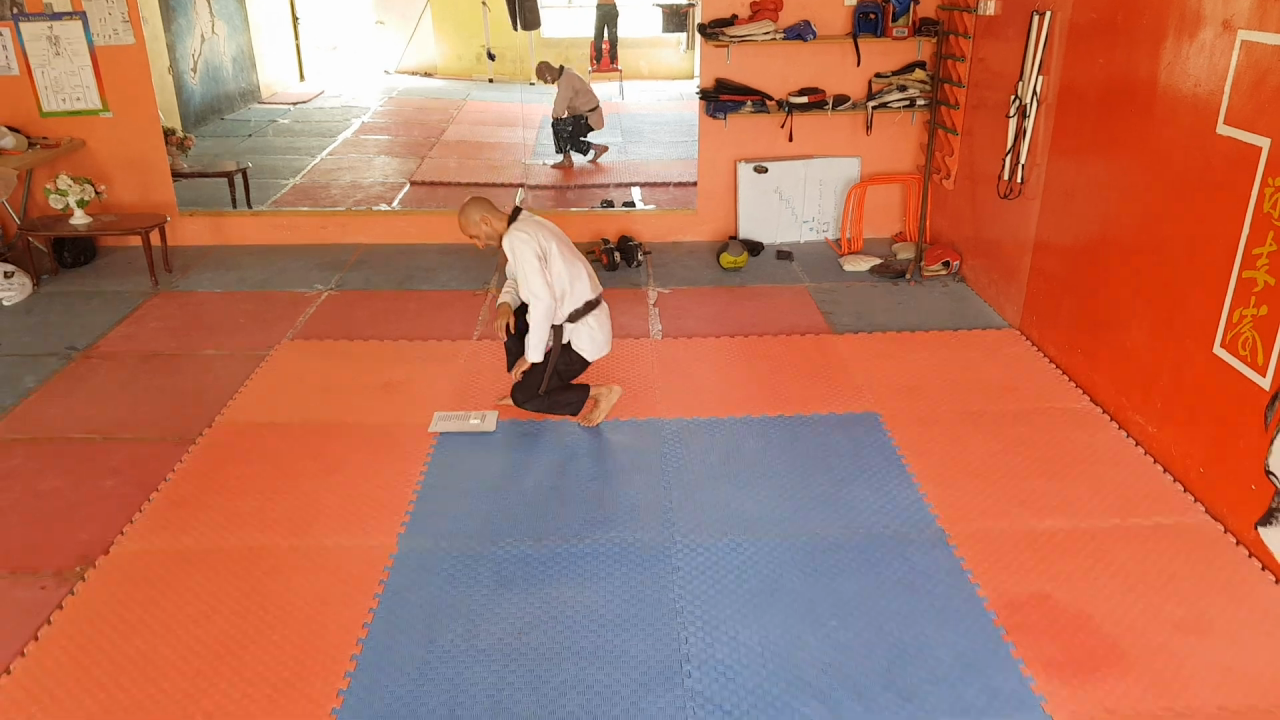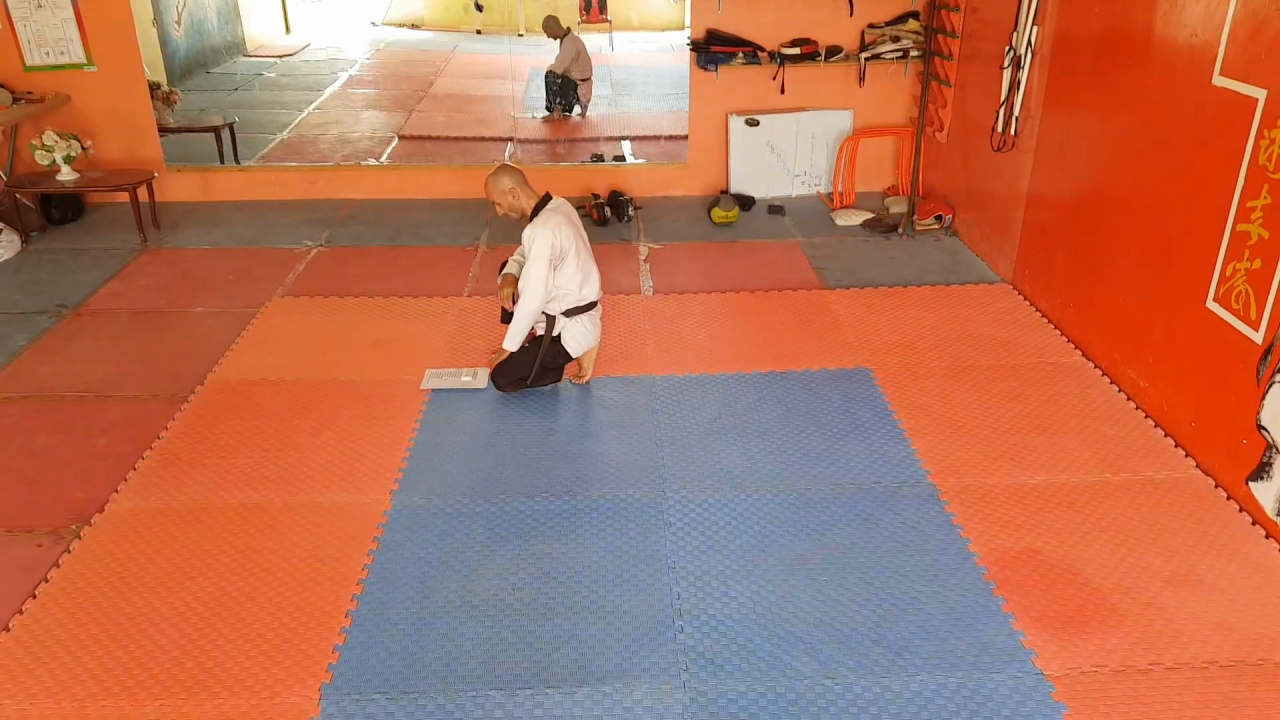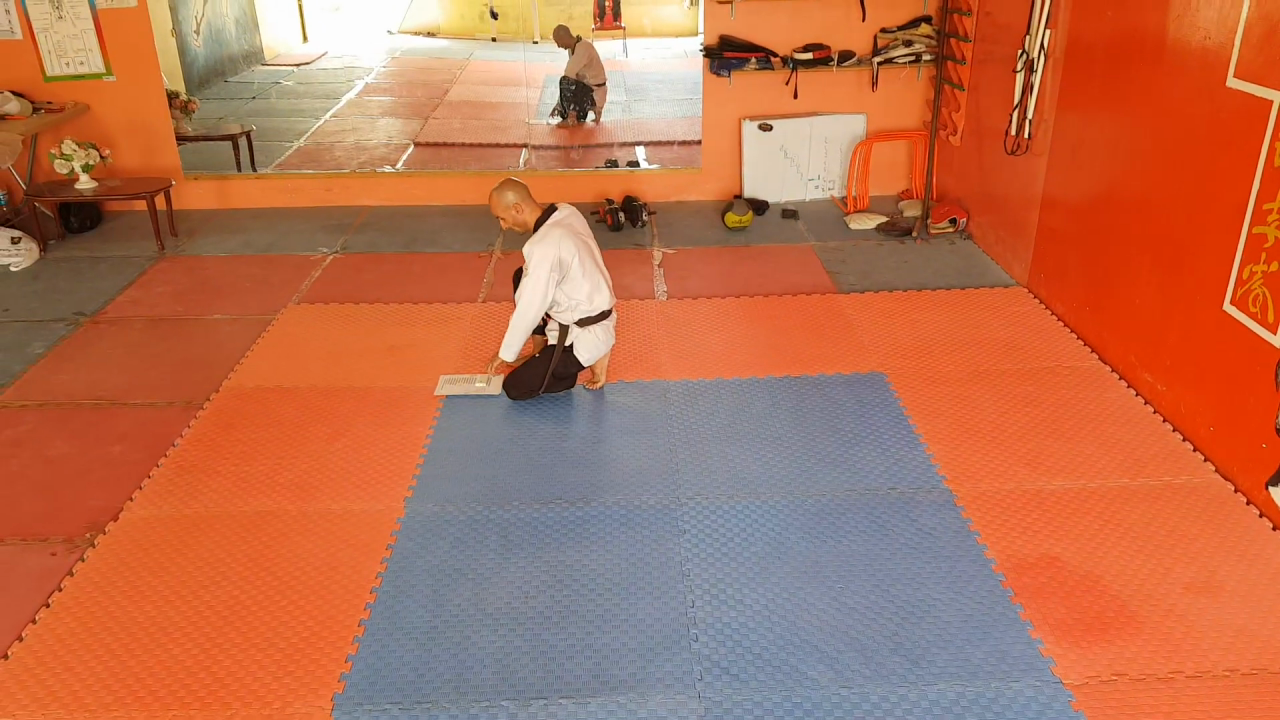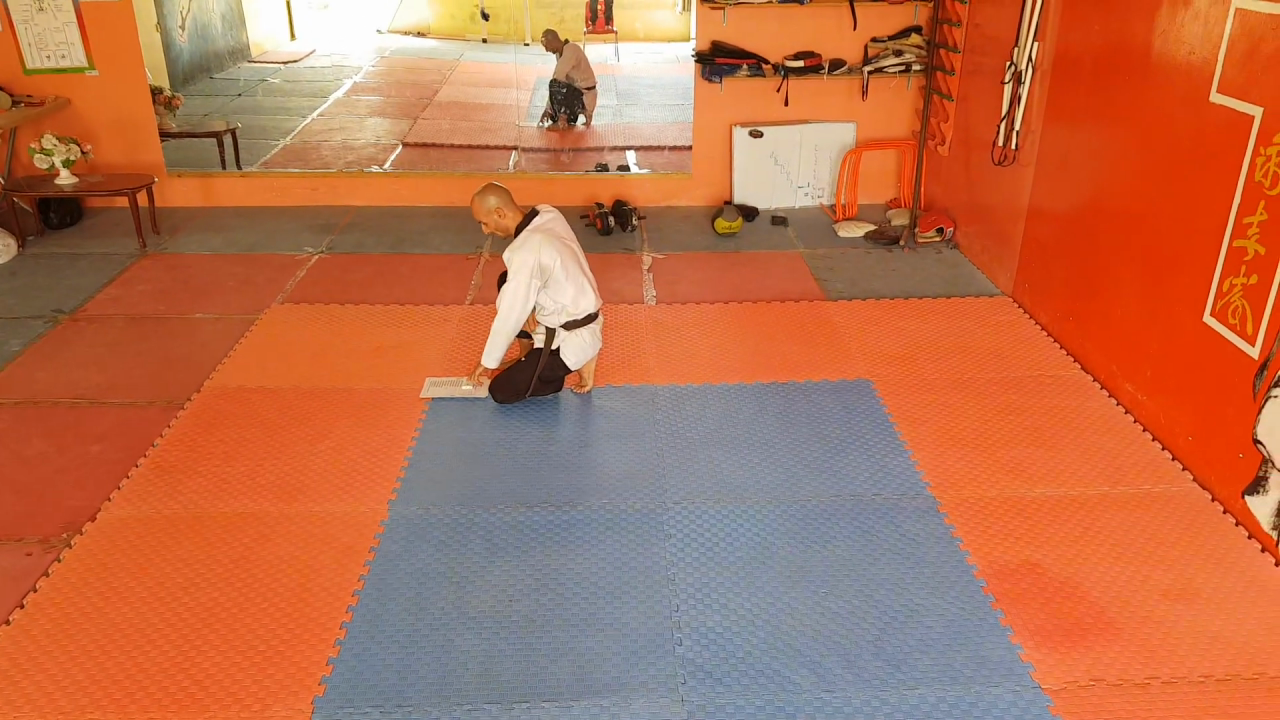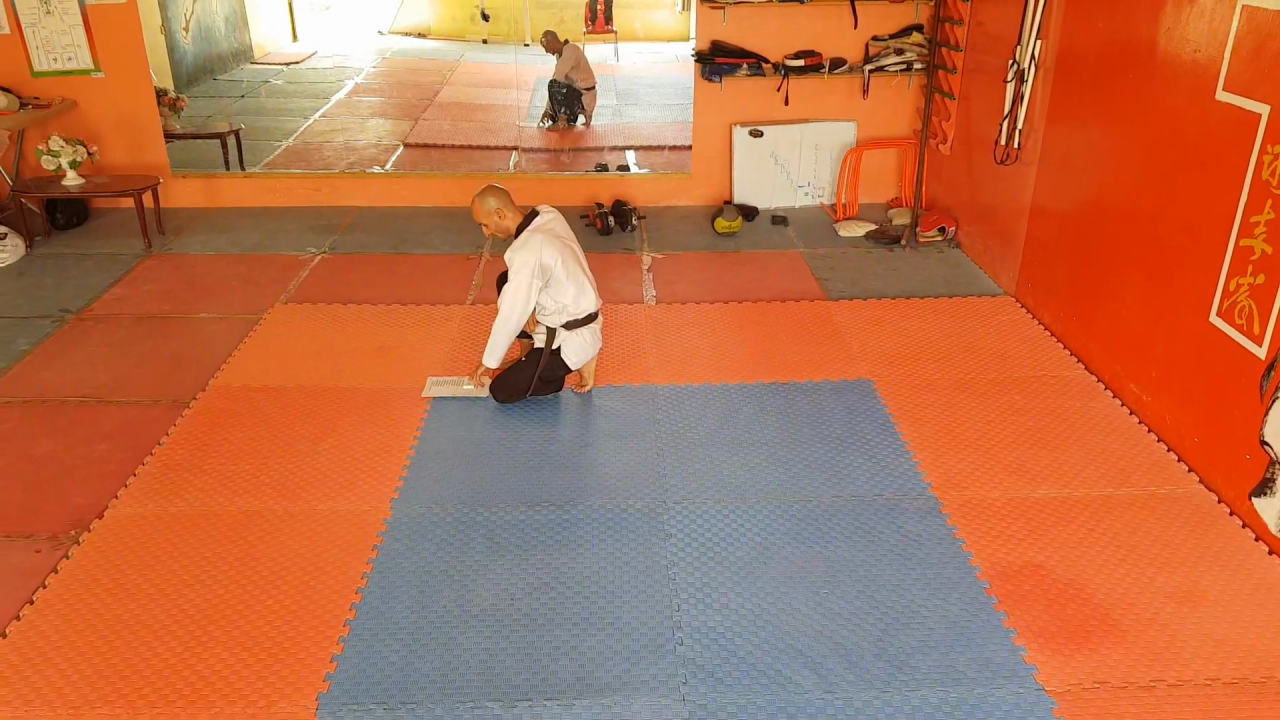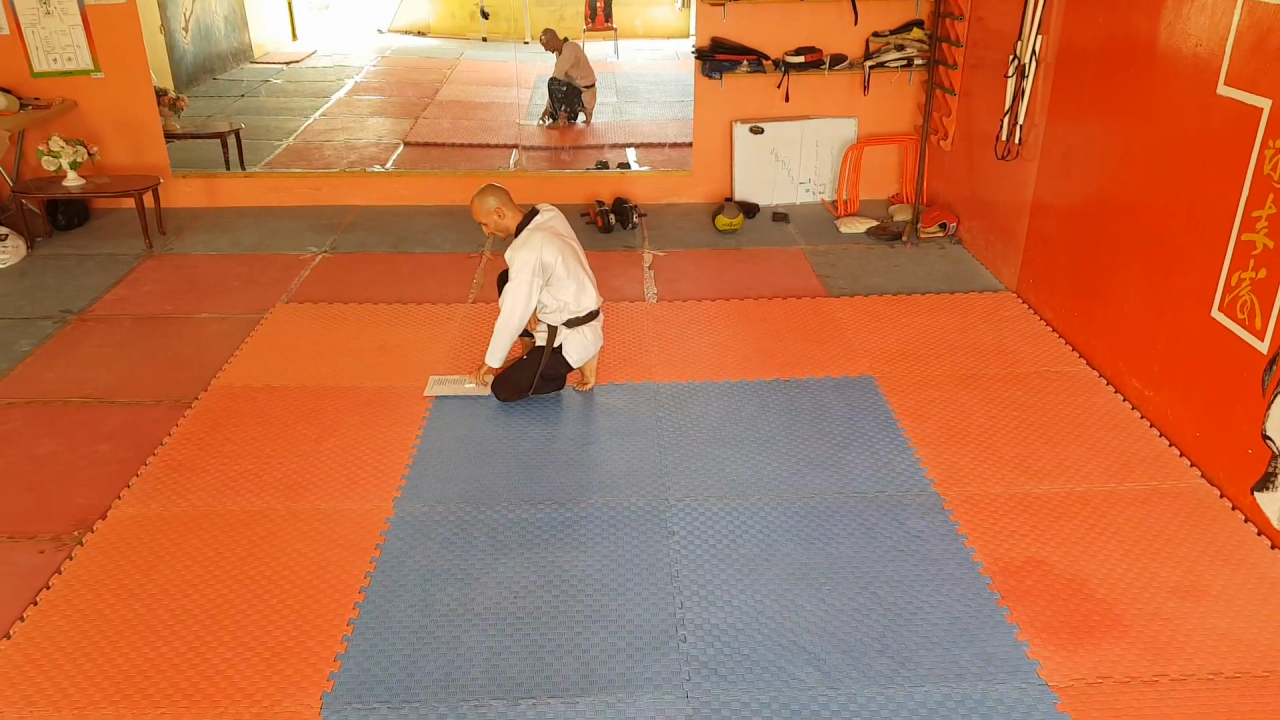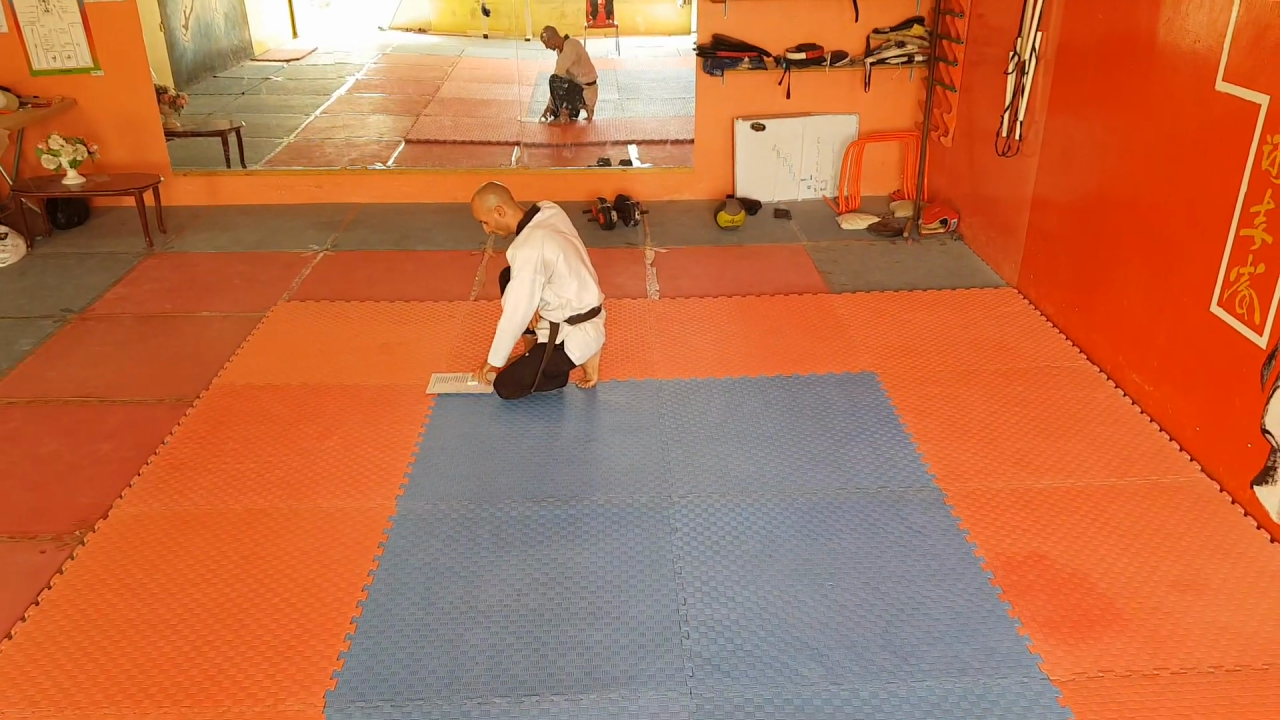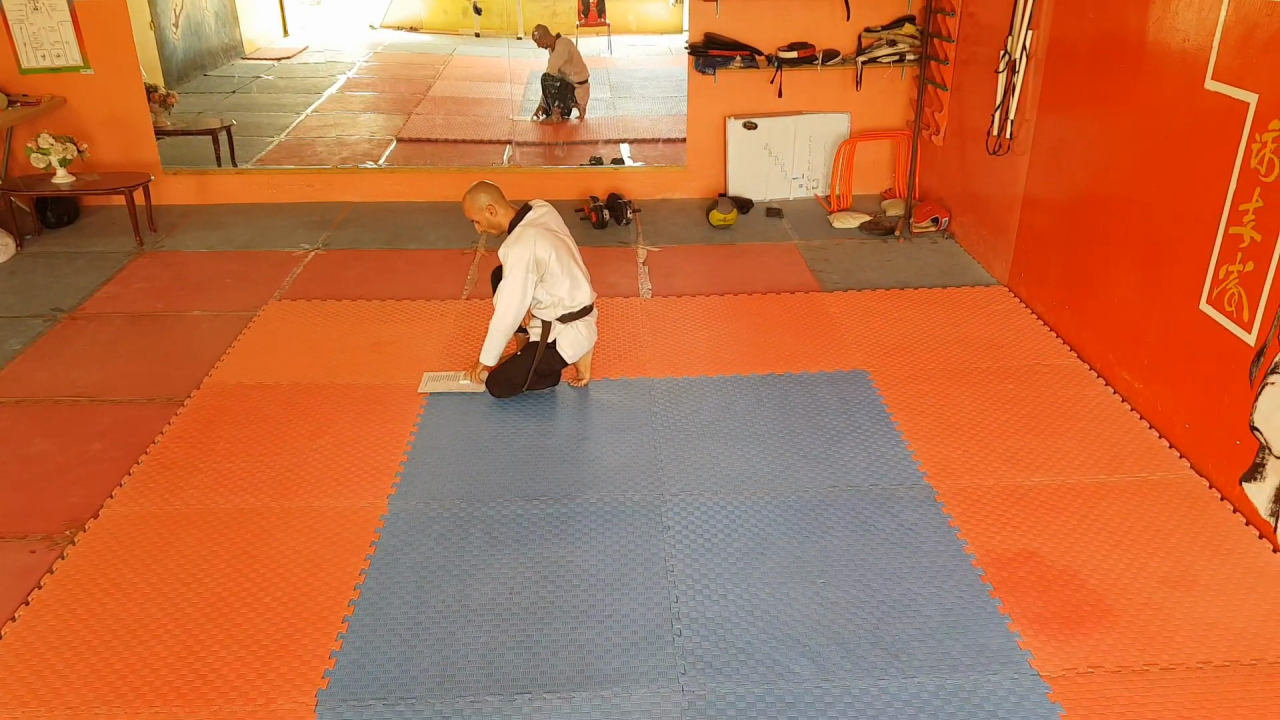
dt=0.4s
person 1, frame 1
left shoulder: (518, 238)
right shoulder: (528, 224)
left elbow: (543, 301)
right elbow: (517, 277)
left wrist: (532, 356)
right wrist: (504, 303)
left hip: (582, 332)
right hip: (579, 315)
left knee: (525, 396)
right knee: (510, 322)
left ankle: (600, 395)
person 1, frame 2
left shoulder: (542, 230)
right shoulder: (558, 206)
left elbow: (533, 299)
right elbow: (528, 252)
left wrist: (509, 346)
right wrist: (509, 275)
left hip: (571, 328)
right hip: (576, 309)
left knee: (502, 378)
right knee: (510, 272)
left ankle: (578, 351)
right ankle: (531, 343)
person 1, frame 3
left shoulder: (545, 246)
right shoulder: (566, 212)
left elbow: (528, 311)
left wrist: (505, 354)
right wrist: (526, 291)
left hip: (585, 336)
right hip: (593, 312)
left knee: (515, 388)
right knee: (521, 278)
left ankle: (590, 357)
right ankle: (541, 352)
person 1, frame 4
left shoulder: (525, 252)
right shoulder: (548, 214)
left elbow: (509, 316)
left wrist: (487, 362)
right wrist: (525, 304)
left hip: (572, 339)
right hip: (581, 312)
left knee: (501, 392)
right knee: (509, 283)
left ankle: (577, 361)
right ankle: (529, 355)
person 1, frame 5
left shoulder: (527, 252)
right shoulder: (548, 214)
left elbow: (510, 316)
left wrist: (488, 362)
right wrist: (526, 305)
left hip: (573, 339)
right hip: (578, 311)
left knee: (501, 391)
right knee: (507, 283)
left ankle: (577, 361)
right ankle: (529, 356)
person 1, frame 6
left shoulder: (527, 251)
right shoulder: (548, 213)
left elbow: (512, 316)
left wrist: (491, 361)
right wrist: (529, 306)
left hip: (573, 337)
right hip: (578, 310)
left knee: (503, 389)
right knee: (507, 281)
left ankle: (578, 358)
right ankle: (530, 354)
person 1, frame 7
left shoulder: (528, 249)
right shoulder: (549, 210)
left elbow: (515, 315)
left wrist: (494, 361)
right wrist: (532, 303)
left hip: (576, 334)
right hip: (580, 305)
left knee: (505, 387)
right knee: (509, 279)
left ankle: (581, 355)
right ankle: (533, 351)
person 1, frame 8
left shoulder: (521, 248)
right shoulder: (541, 209)
left elbow: (507, 314)
left wrist: (485, 360)
right wrist: (524, 301)
left hip: (568, 333)
right hip: (573, 307)
left knee: (498, 386)
right knee: (501, 277)
left ankle: (573, 354)
right ankle: (525, 349)
